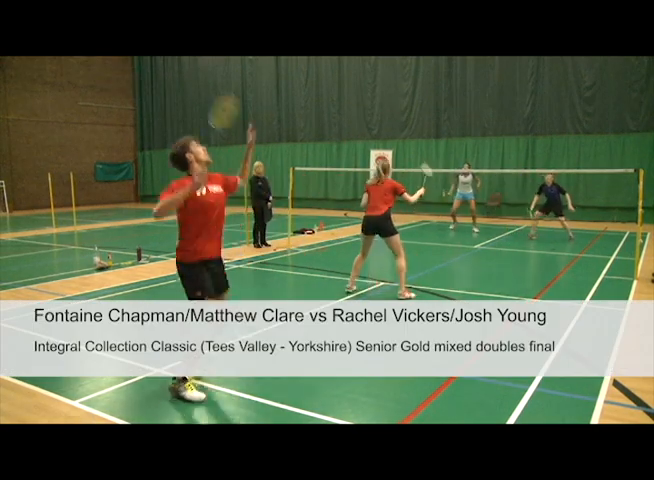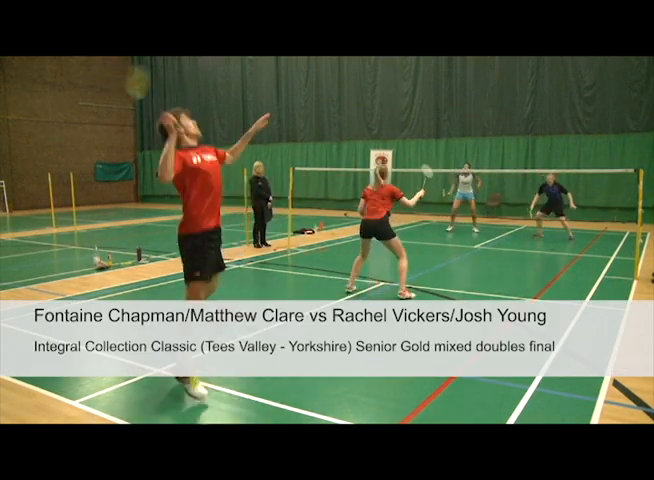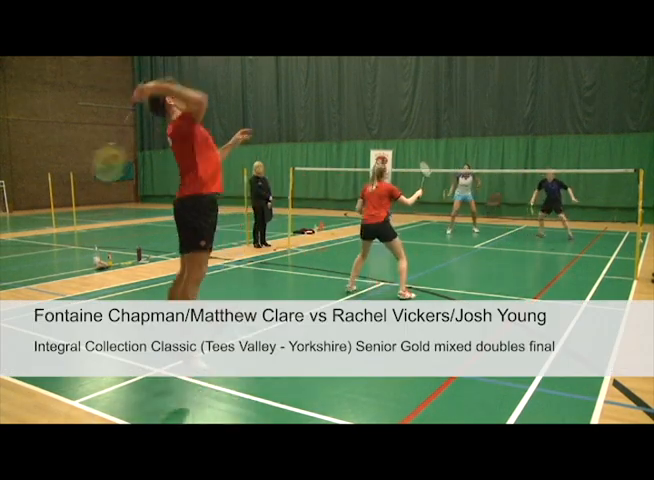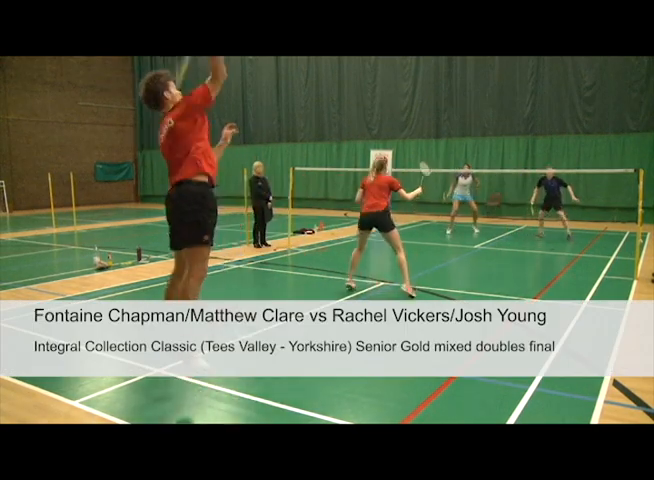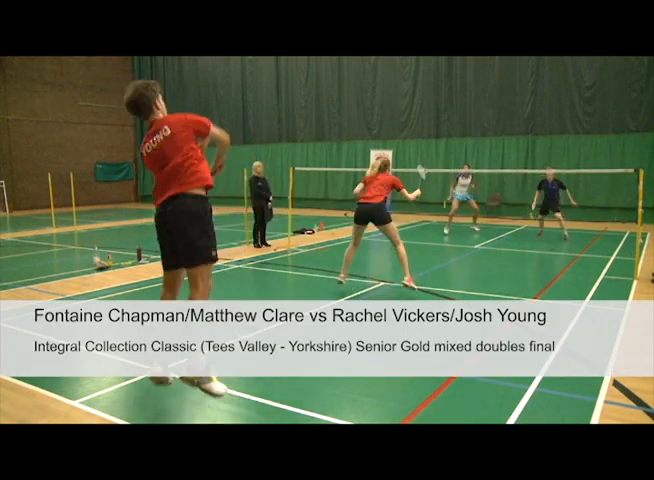
dt=0.1s
person 1, frame 1
left shoulder: (219, 181)
right shoulder: (181, 185)
left elbow: (243, 179)
right elbow: (159, 211)
left wrist: (249, 149)
right wrist: (191, 187)
left hip: (214, 258)
right hip: (191, 262)
right ankle: (180, 380)
person 1, frame 2
left shoulder: (209, 152)
right shoulder: (179, 156)
left elbow: (231, 156)
right elbow: (165, 176)
left wrist: (253, 130)
right wrist: (172, 138)
left hip: (210, 230)
right hip: (195, 234)
left knee: (205, 294)
right knee: (195, 302)
right ankle: (186, 372)
person 1, frame 3
left shoulder: (186, 128)
right shoulder: (182, 125)
left elbow: (210, 162)
right elbow: (201, 100)
left wrist: (232, 144)
right wrist: (158, 86)
left hip: (196, 203)
right hip: (198, 203)
left knee: (188, 276)
right knee: (194, 278)
person 1, frame 4
left shoulder: (166, 132)
right shoulder: (185, 111)
right elbow: (219, 77)
left wrist: (223, 142)
left hip: (180, 195)
right hip: (196, 193)
left knee: (181, 272)
right knee: (196, 272)
person 1, frame 5
left shoulder: (146, 147)
right shoulder: (181, 121)
right elbow: (223, 139)
right wrist: (217, 165)
left hip: (166, 210)
right hip: (191, 211)
left knee: (170, 287)
right knee: (201, 288)
person 2, frame 1
left shoulder: (370, 184)
right shoulder: (393, 184)
left elbow: (363, 204)
right elbow: (411, 200)
right wrist: (420, 192)
left hip: (368, 220)
right hip: (383, 220)
left knee: (363, 253)
right knee: (400, 255)
left ankle: (351, 284)
right ankle: (402, 291)
person 2, frame 2
left shoulder: (368, 189)
right shoulder: (391, 188)
left elbow: (360, 210)
right elbow: (410, 204)
right wrist: (419, 194)
left hip: (365, 224)
right hip: (381, 224)
left knee: (363, 255)
right knee: (402, 256)
left ankle: (351, 285)
right ankle: (403, 290)
person 2, frame 3
left shoulder: (366, 188)
right shoulder: (389, 187)
left elbow: (358, 209)
right elbow: (407, 202)
right wrist: (417, 194)
left hip: (366, 226)
right hip: (382, 226)
left knee: (363, 255)
right knee: (401, 257)
left ankle: (351, 284)
right ankle: (403, 291)
person 2, frame 4
left shoulder: (366, 180)
right shoulder: (390, 180)
left elbow: (358, 199)
right elbow: (407, 197)
right wrist: (417, 191)
left hip: (365, 216)
right hip: (381, 215)
left knee: (360, 248)
right knee: (399, 250)
left ankle: (350, 280)
right ankle: (407, 284)
person 2, frame 5
left shoulder: (369, 176)
right shoulder: (392, 179)
left elbow: (356, 192)
right elbow: (409, 197)
right wrist: (416, 193)
left hip: (362, 208)
right hip: (377, 208)
left knee: (354, 244)
right knee: (398, 243)
left ankle: (343, 275)
right ankle: (407, 277)
